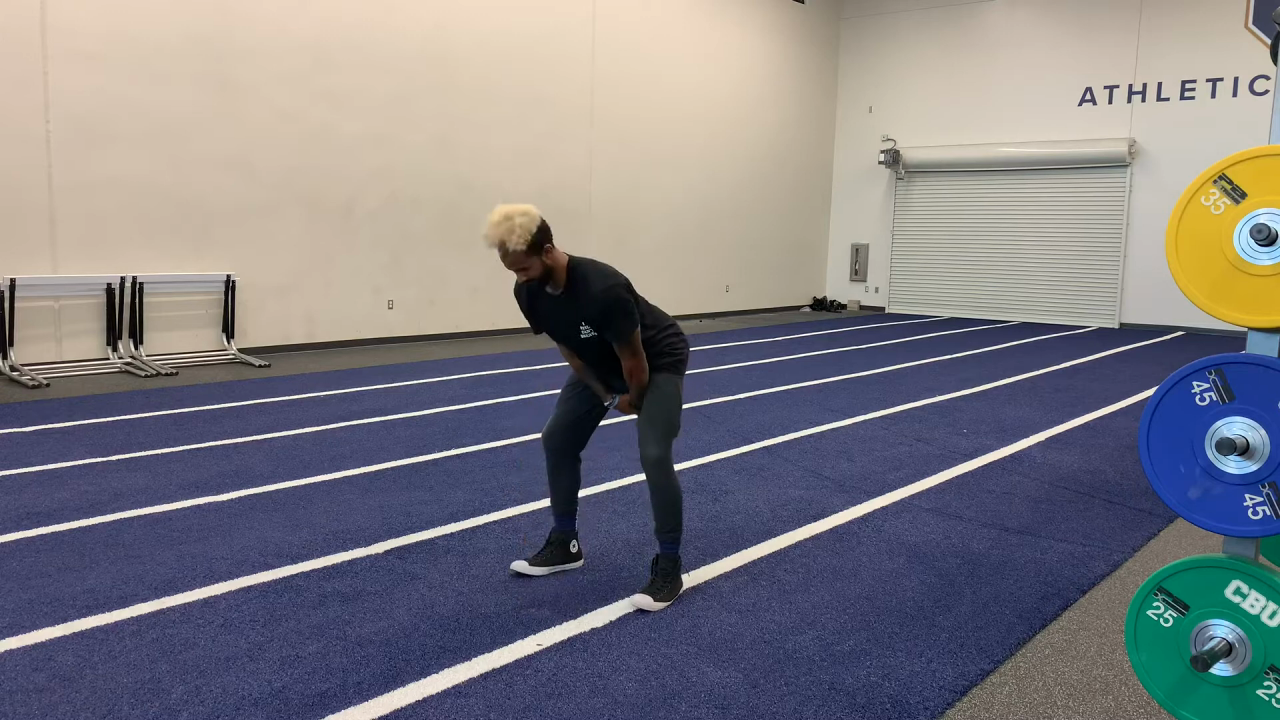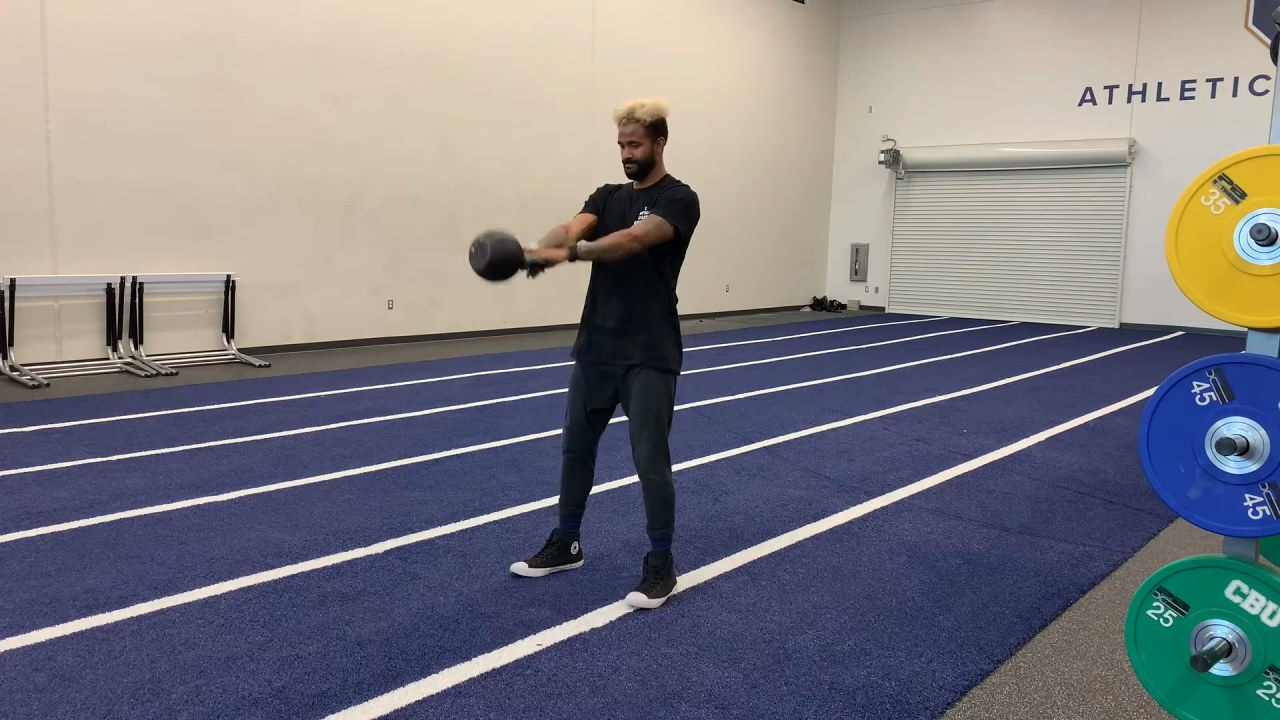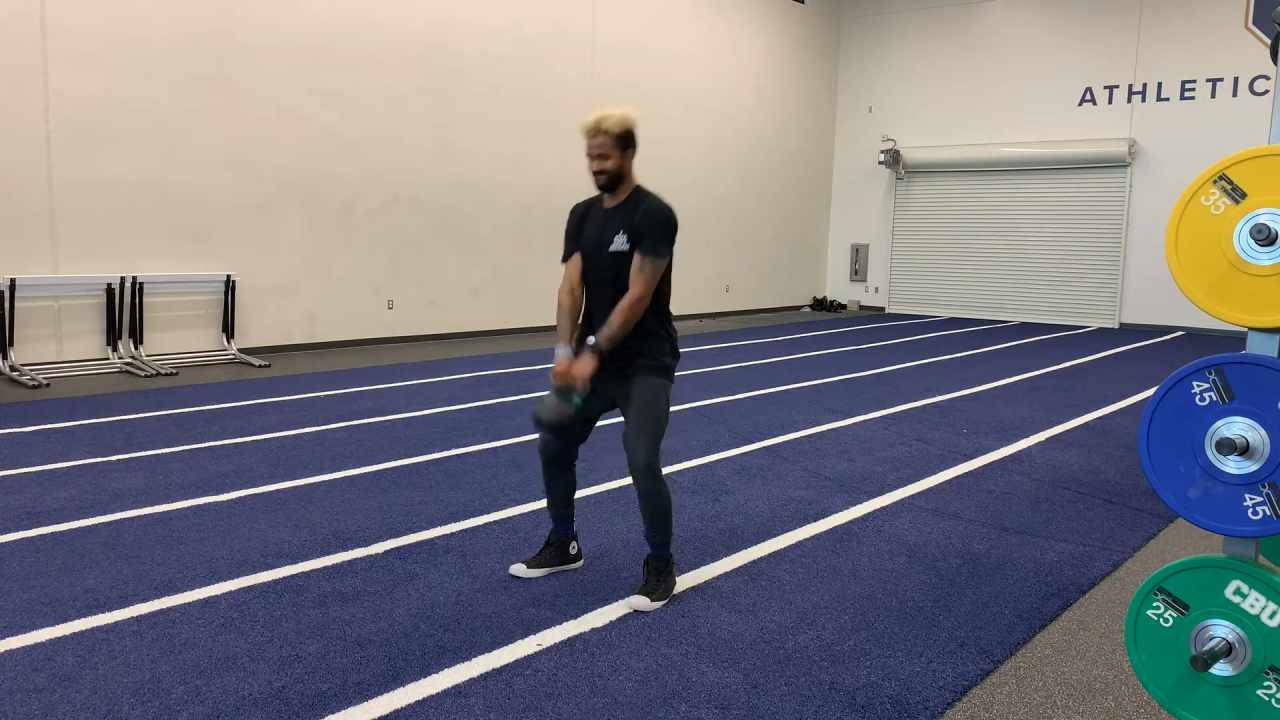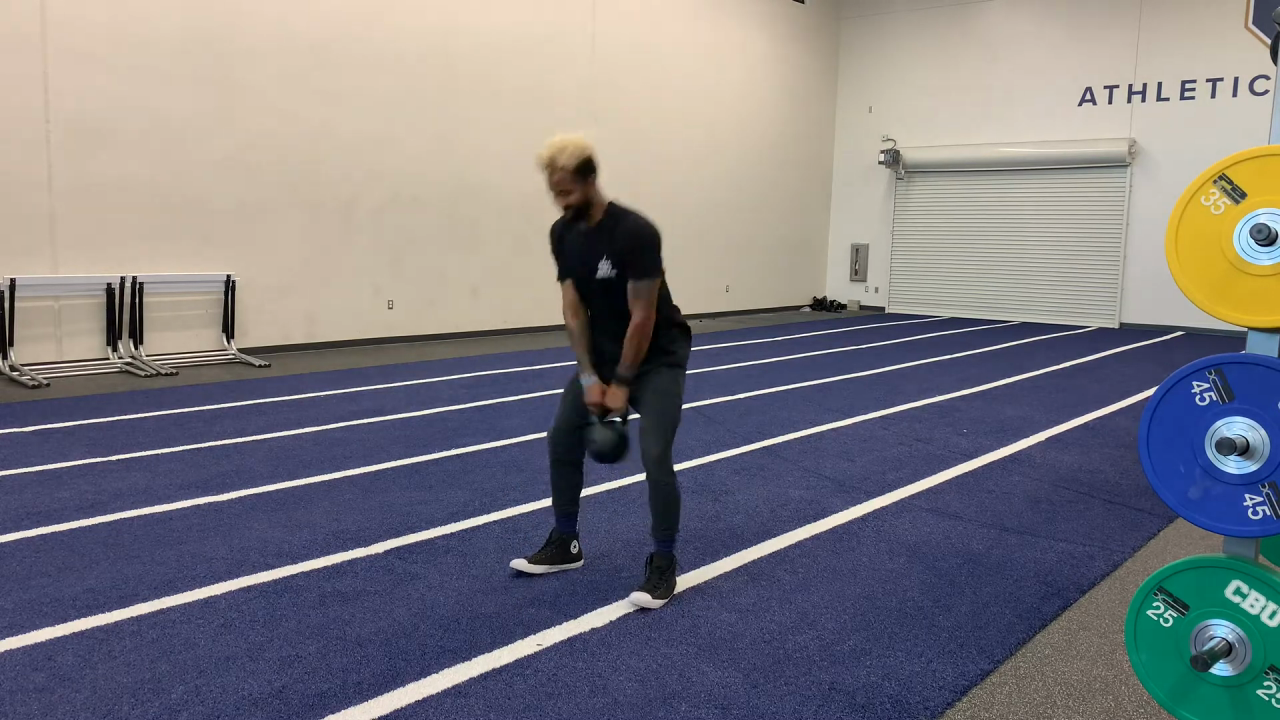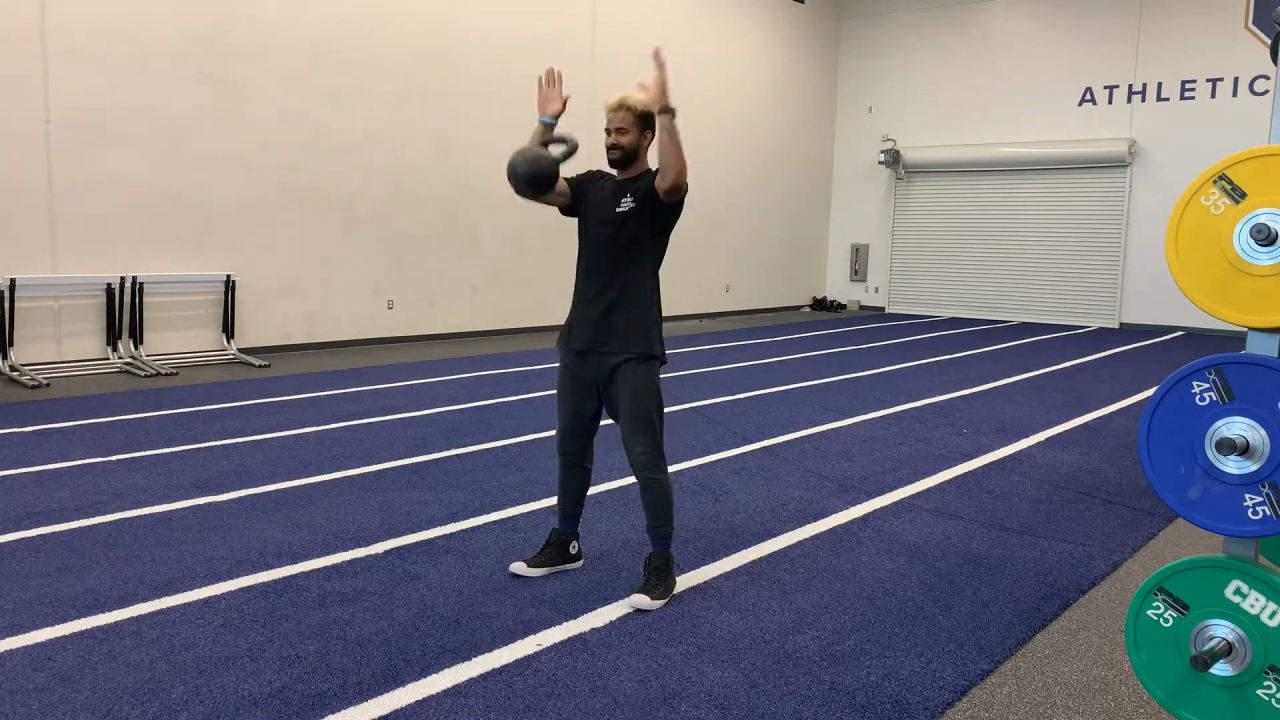
dt=1s
person 1, frame 1
left shoulder: (603, 289)
right shoulder: (528, 292)
left elbow: (634, 362)
right elbow: (570, 351)
left wrist: (635, 402)
right wrist: (608, 397)
left hip: (658, 359)
right hip: (598, 361)
left knee: (654, 455)
right knee: (557, 439)
left ankle: (669, 567)
right ankle: (565, 544)
person 1, frame 2
left shoulder: (678, 199)
right shoulder: (607, 196)
left elbow: (633, 241)
right elbow: (574, 228)
left wrist: (567, 251)
right wrist: (541, 249)
left hip: (649, 355)
right hip: (596, 348)
left knee: (650, 460)
right knee: (576, 448)
left ankle: (660, 564)
right ankle: (565, 543)
person 1, frame 3
left shoulder: (653, 214)
right shoulder: (582, 213)
left elbow: (638, 296)
right elbow: (572, 287)
left wrist: (594, 356)
right wrist: (566, 349)
left hip: (645, 360)
right hip: (592, 353)
left knee: (643, 459)
right knee: (553, 444)
left ankle: (660, 565)
right ankle: (564, 543)
person 1, frame 4
left shoulder: (633, 233)
right shoulder: (561, 233)
left elbow: (644, 317)
right elbow: (574, 308)
left wrist: (623, 384)
right wrist: (589, 377)
left hip: (659, 353)
right hip: (604, 351)
left knee: (655, 453)
right knee: (562, 438)
left ankle: (662, 565)
right ankle: (565, 543)
person 1, frame 5
left shoulder: (655, 191)
right shoulder: (590, 186)
left elbow: (676, 179)
left wrist: (663, 108)
right wrist: (546, 125)
left hip: (631, 351)
right hip: (579, 346)
left knee: (645, 459)
right knee: (571, 448)
left ankle: (662, 563)
right ankle: (565, 543)
